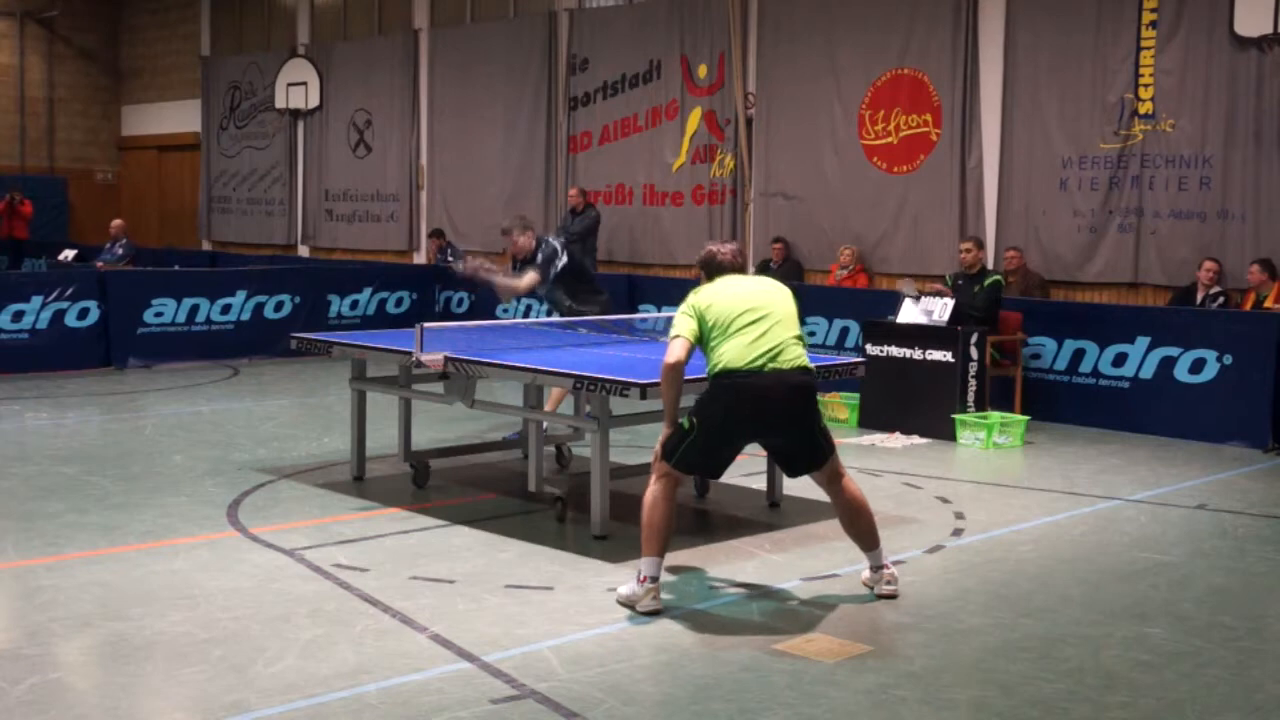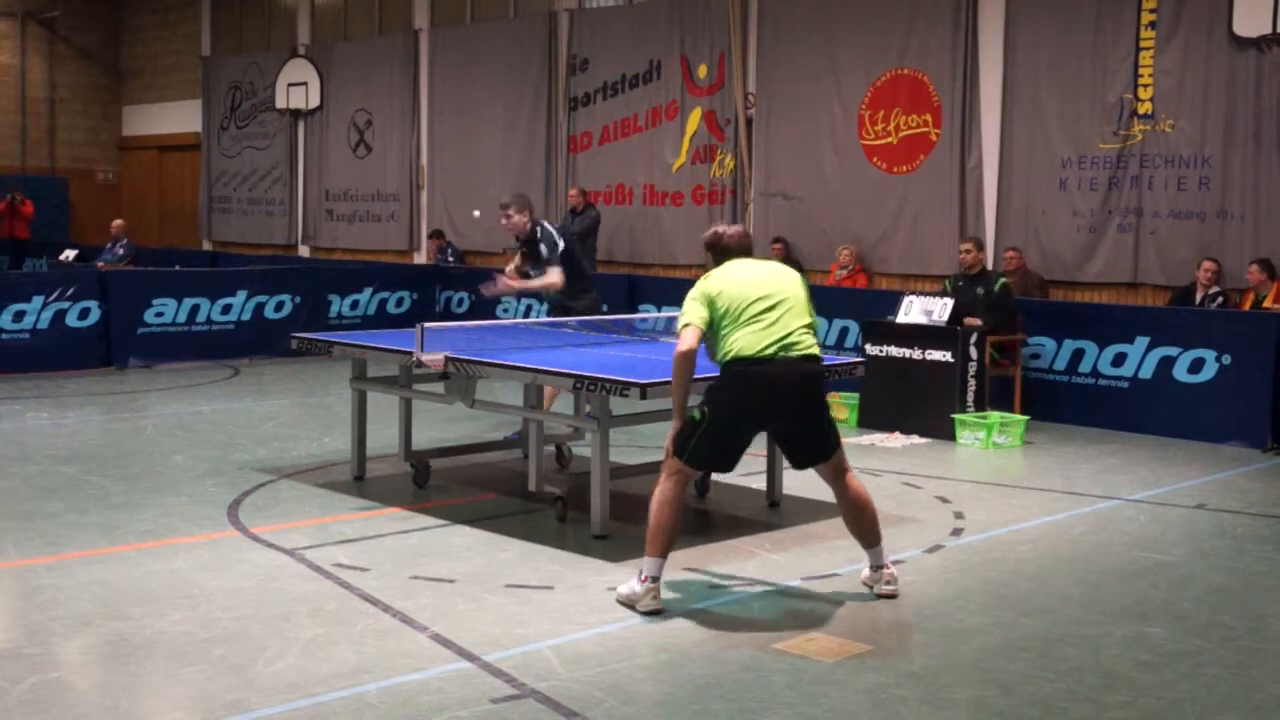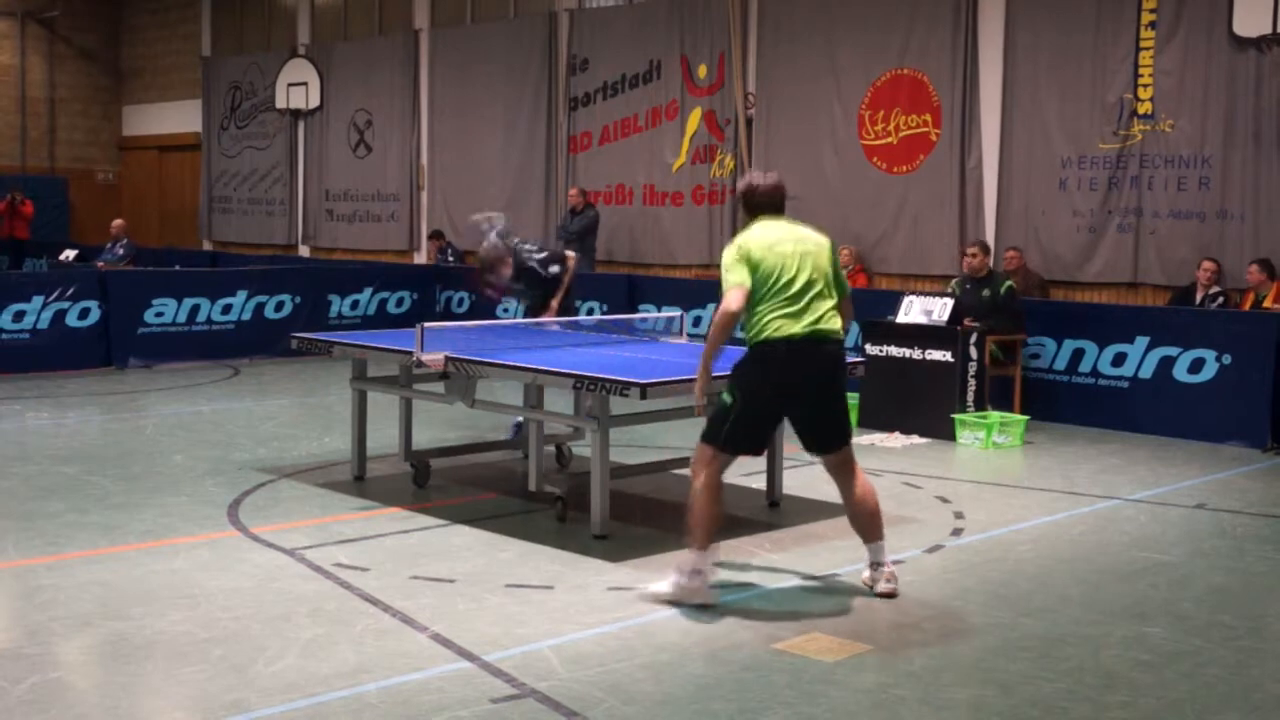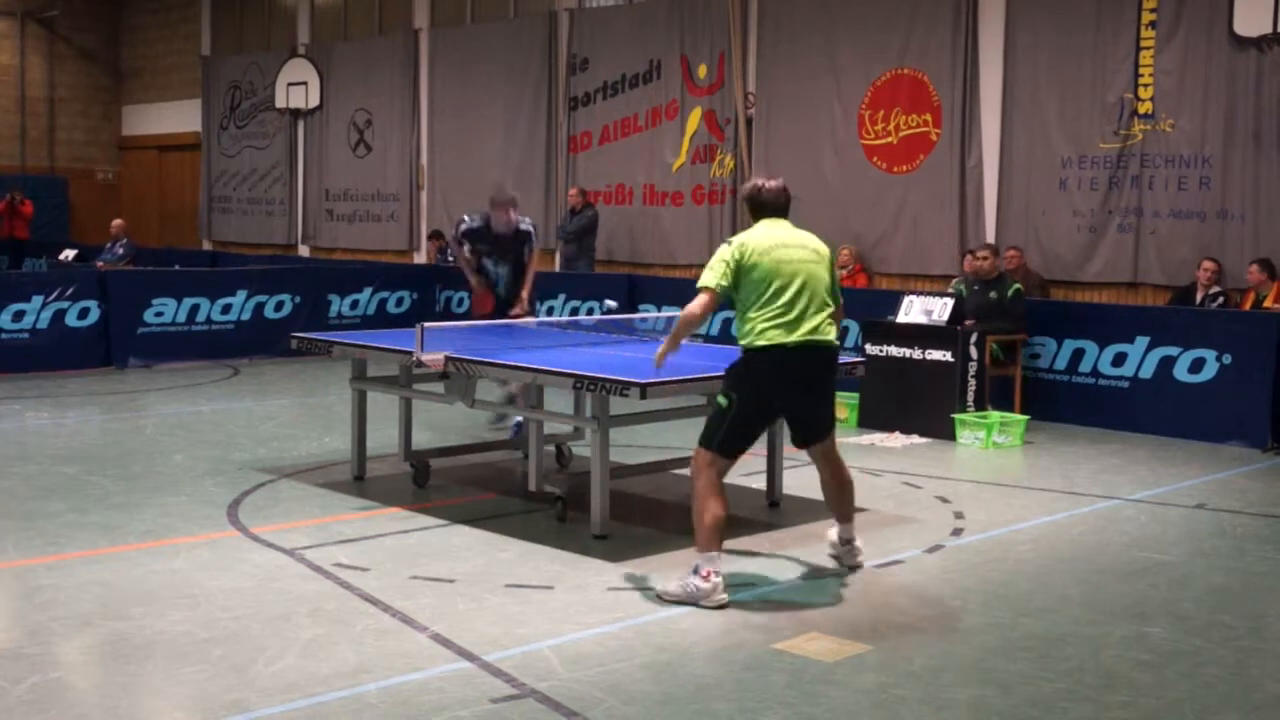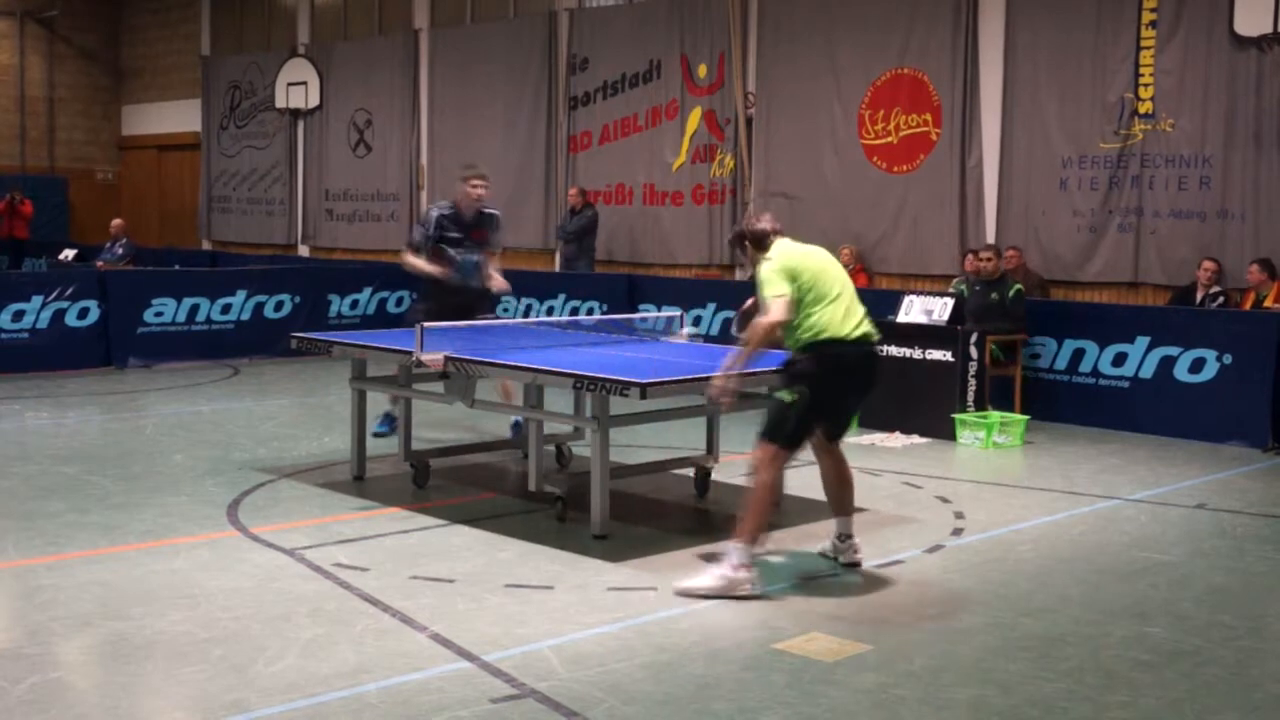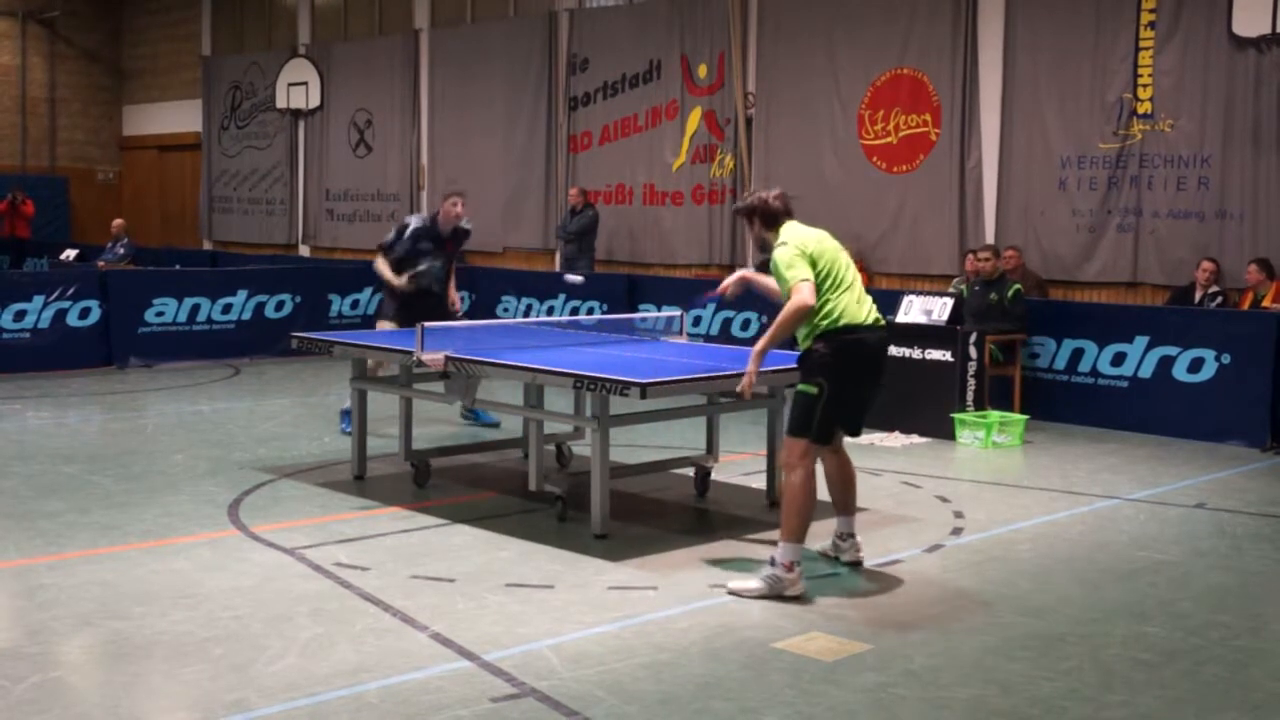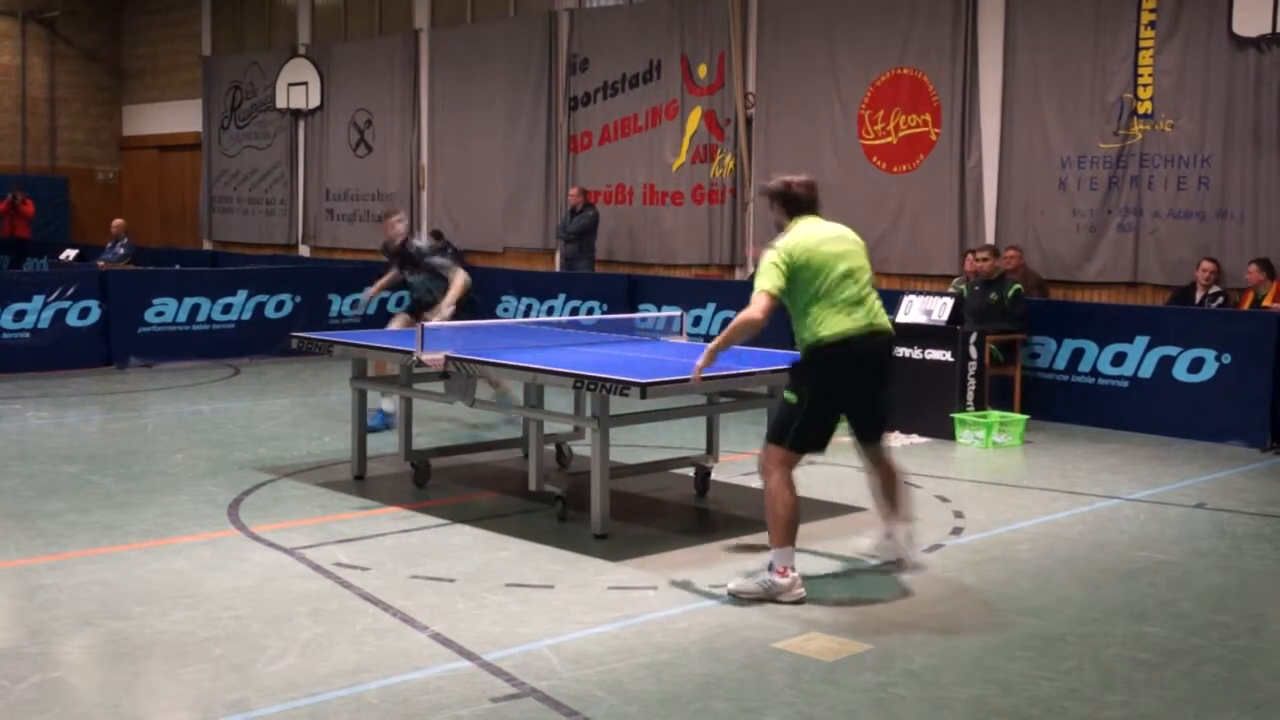
dt=0.3s
person 1, frame 1
left shoulder: (699, 298)
right shoulder: (777, 288)
left elbow: (674, 361)
left wrist: (669, 423)
left hip: (734, 390)
right hip: (793, 386)
left knee: (663, 474)
right knee: (834, 478)
left ankle: (646, 585)
right ankle: (881, 571)
person 1, frame 2
left shoulder: (707, 285)
right shoulder: (787, 274)
left elbow: (686, 349)
left wrist: (679, 416)
left hip: (745, 380)
right hip: (801, 377)
left knee: (675, 473)
right knee: (838, 472)
left ankle: (647, 584)
right ankle: (881, 570)
person 1, frame 3
left shoulder: (743, 245)
right shoulder: (819, 241)
left elbow: (732, 308)
right elbow: (844, 310)
left wrist: (704, 370)
left hip: (771, 358)
right hip: (825, 356)
left knee: (706, 463)
right knee: (844, 467)
left ankle: (696, 576)
right ankle: (881, 569)
person 1, frame 4
left shoulder: (739, 246)
right shoulder: (818, 246)
left elbow: (697, 310)
right elbow: (836, 311)
left wrist: (668, 345)
left hip: (765, 364)
right hip: (818, 361)
left knee: (707, 467)
right knee: (824, 450)
left ankle: (707, 577)
right ankle: (847, 542)
person 1, frame 5
left shoulder: (774, 262)
right shoulder: (816, 254)
left elbow: (776, 320)
left wrist: (731, 366)
left hip: (826, 357)
right hip: (863, 353)
left knee: (767, 460)
right knee: (825, 443)
left ankle: (736, 568)
right ankle: (845, 542)
person 1, frame 6
left shoulder: (787, 246)
right shoulder: (815, 236)
left elbow: (803, 303)
left wrist: (759, 350)
right wrist: (751, 278)
left hip: (841, 345)
right hip: (872, 340)
left knee: (797, 454)
right knee: (829, 442)
left ankle: (786, 570)
right ankle: (845, 540)
person 1, frame 7
left shoulder: (783, 249)
right shoulder: (849, 236)
left elbow: (756, 315)
left wrist: (712, 350)
left hip: (831, 356)
right hip: (876, 347)
left knee: (776, 462)
right knee: (874, 450)
left ankle: (783, 574)
right ankle: (897, 537)
person 2, frame 1
left shoulder: (551, 250)
right shoulder: (521, 258)
left elbow: (523, 286)
right elbow: (508, 295)
left wrist: (484, 273)
right wrist: (492, 273)
left hip: (592, 312)
right hip: (573, 314)
left ankle: (540, 423)
person 2, frame 2
left shoulder: (545, 237)
right shoulder: (525, 236)
left elbow: (556, 281)
right elbow: (523, 256)
left wrist: (515, 286)
right wrist: (512, 268)
left hip: (579, 305)
right hip: (562, 306)
person 2, frame 3
left shoulder: (534, 261)
right shoulder: (497, 244)
left elbow: (571, 257)
right elbow: (493, 220)
left wrist: (555, 303)
left hip: (556, 305)
right hip: (535, 306)
person 2, frame 4
left shoulder: (525, 230)
right shoulder: (470, 227)
right elbow: (455, 245)
left wrist: (524, 295)
right wrist: (471, 275)
left hip: (516, 301)
right hip: (490, 300)
right ankle: (511, 391)
person 2, frame 5
left shoulder: (491, 218)
right shoulder: (437, 216)
right elbow: (407, 258)
left wrist: (494, 275)
right wrist: (431, 269)
left hip: (474, 301)
right hip: (436, 299)
left ankle: (518, 417)
right ankle: (392, 414)
person 2, frame 6
left shoulder: (463, 231)
right shoulder: (414, 227)
right elbow: (380, 261)
left wrist: (452, 289)
right wrist: (395, 280)
left hip: (434, 302)
right hip: (400, 299)
left ankle: (469, 408)
right ankle: (350, 410)
person 2, frame 7
left shoulder: (420, 248)
right shoulder: (391, 249)
left elbow: (460, 276)
left wrist: (447, 306)
right wrist: (377, 288)
left hip: (455, 308)
right hip: (423, 306)
left ankle: (506, 401)
right ankle: (386, 410)
